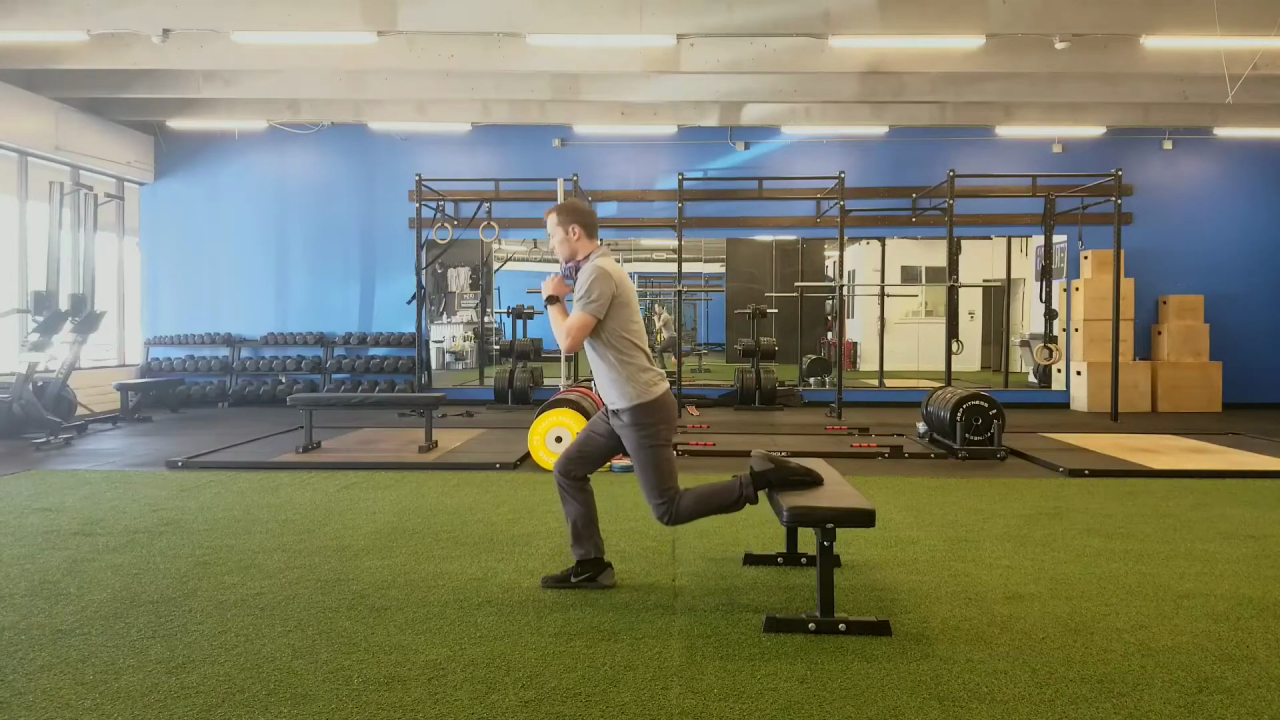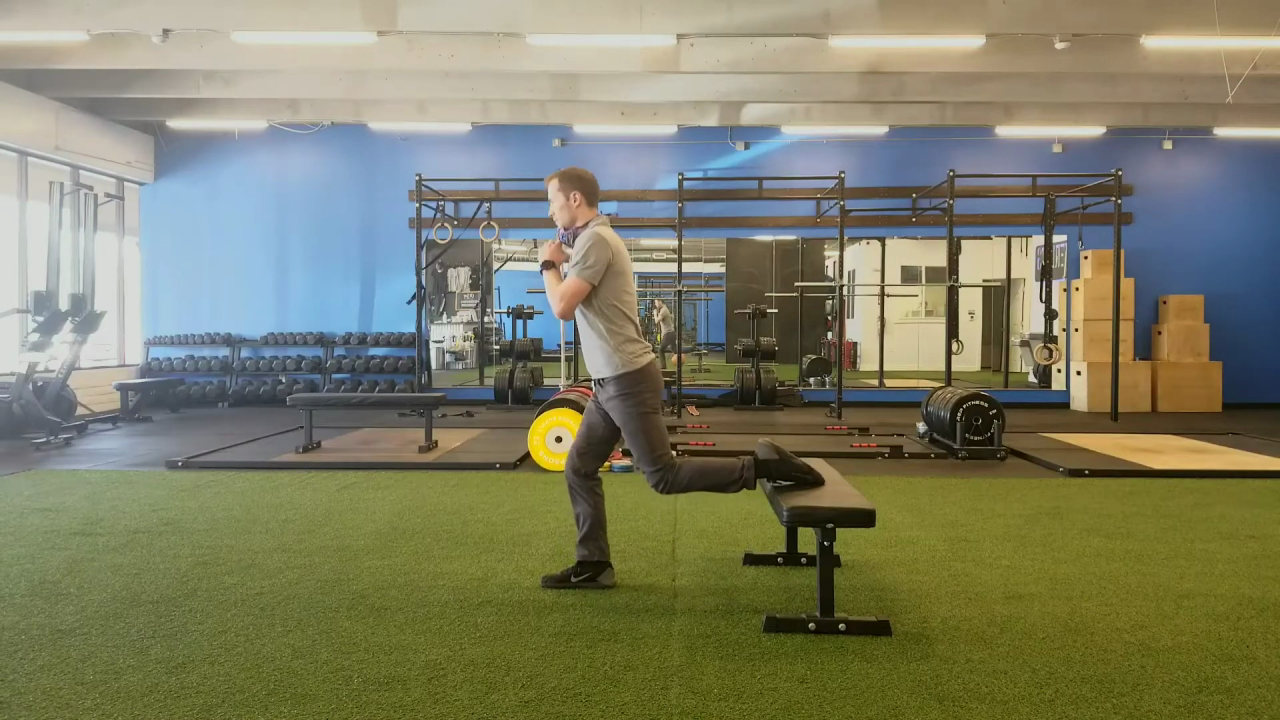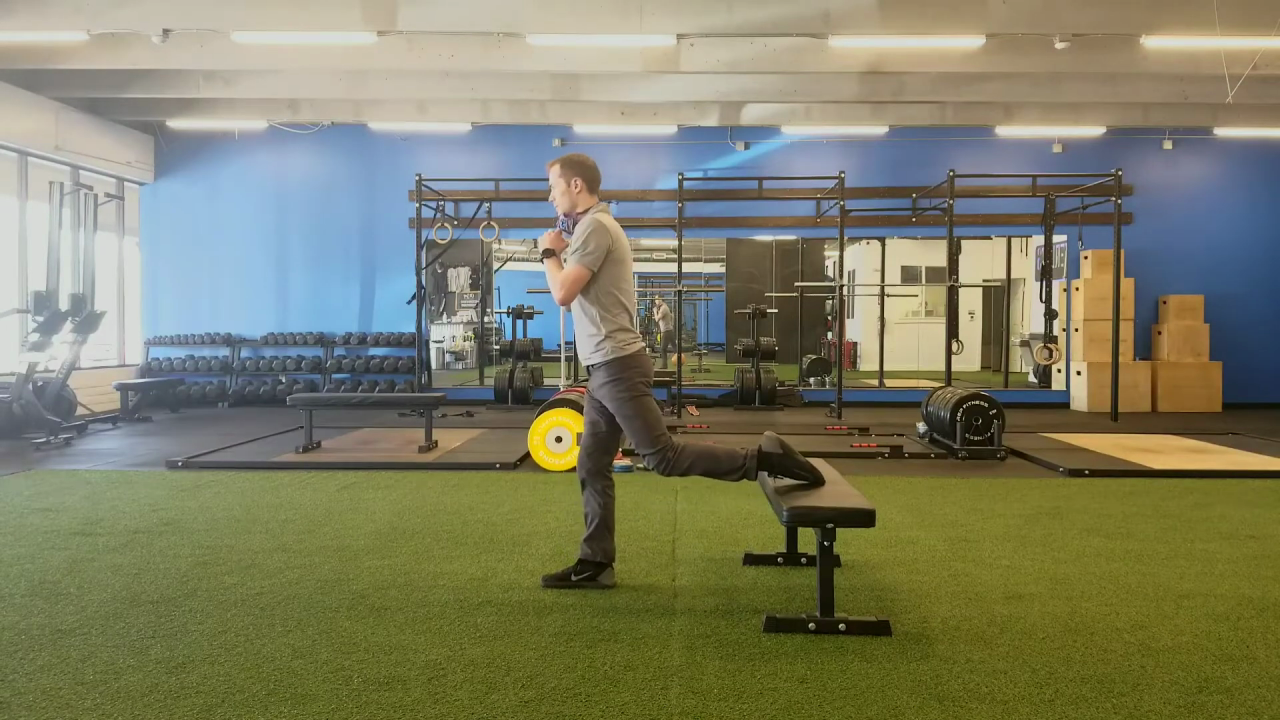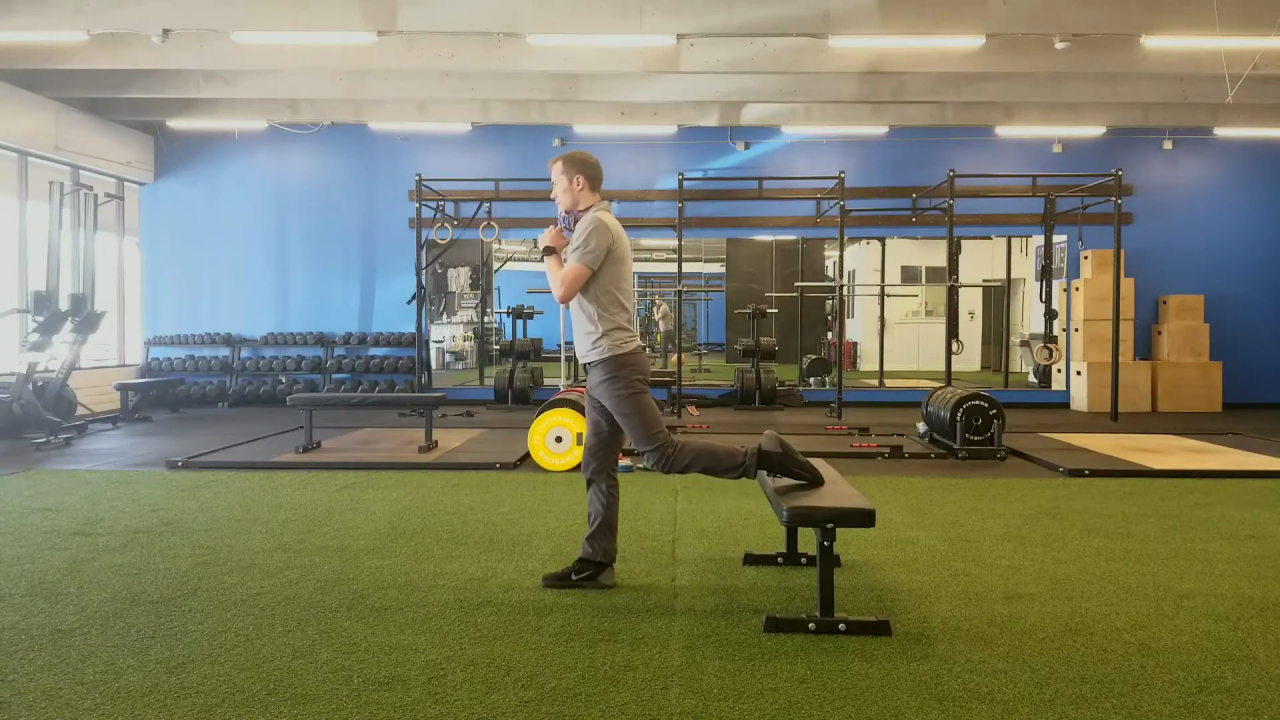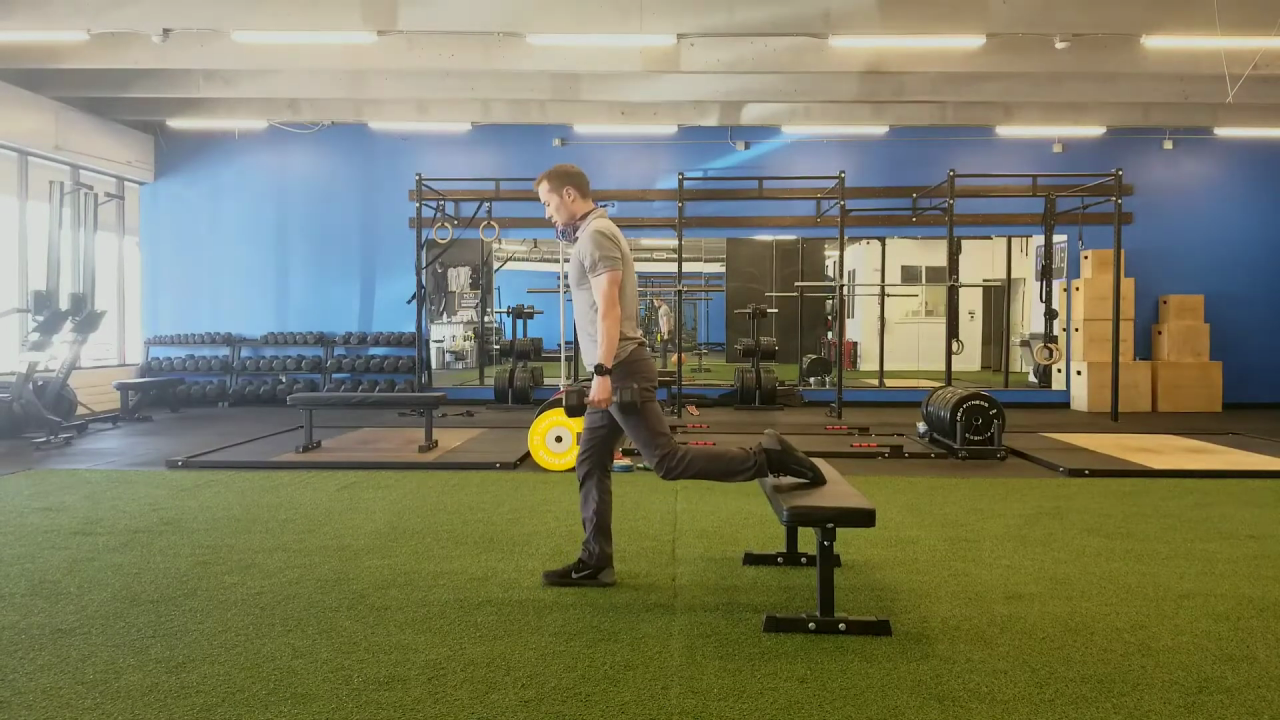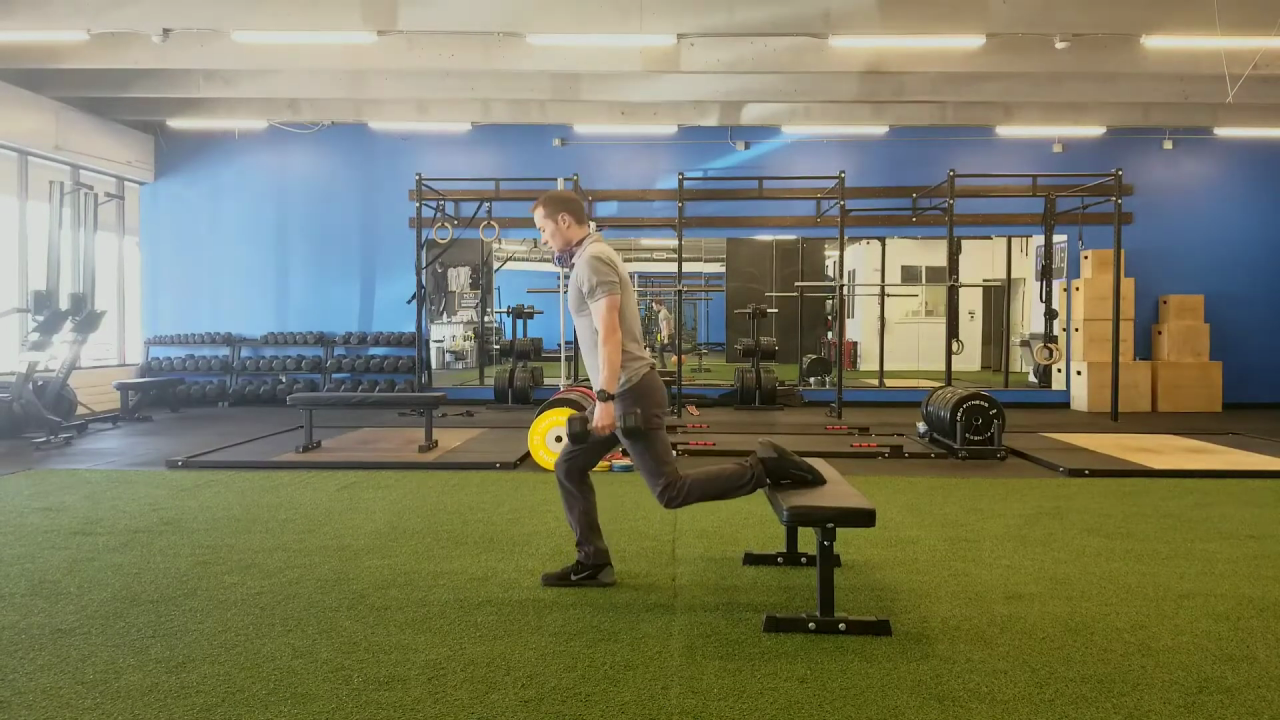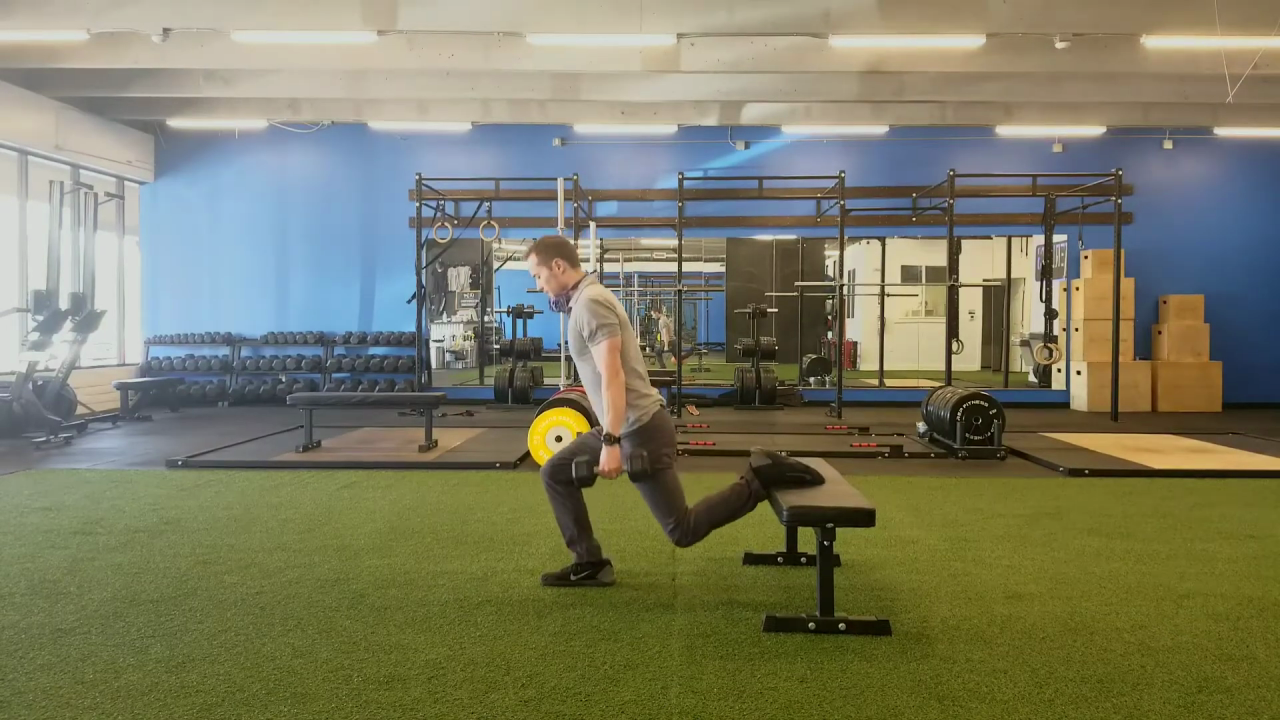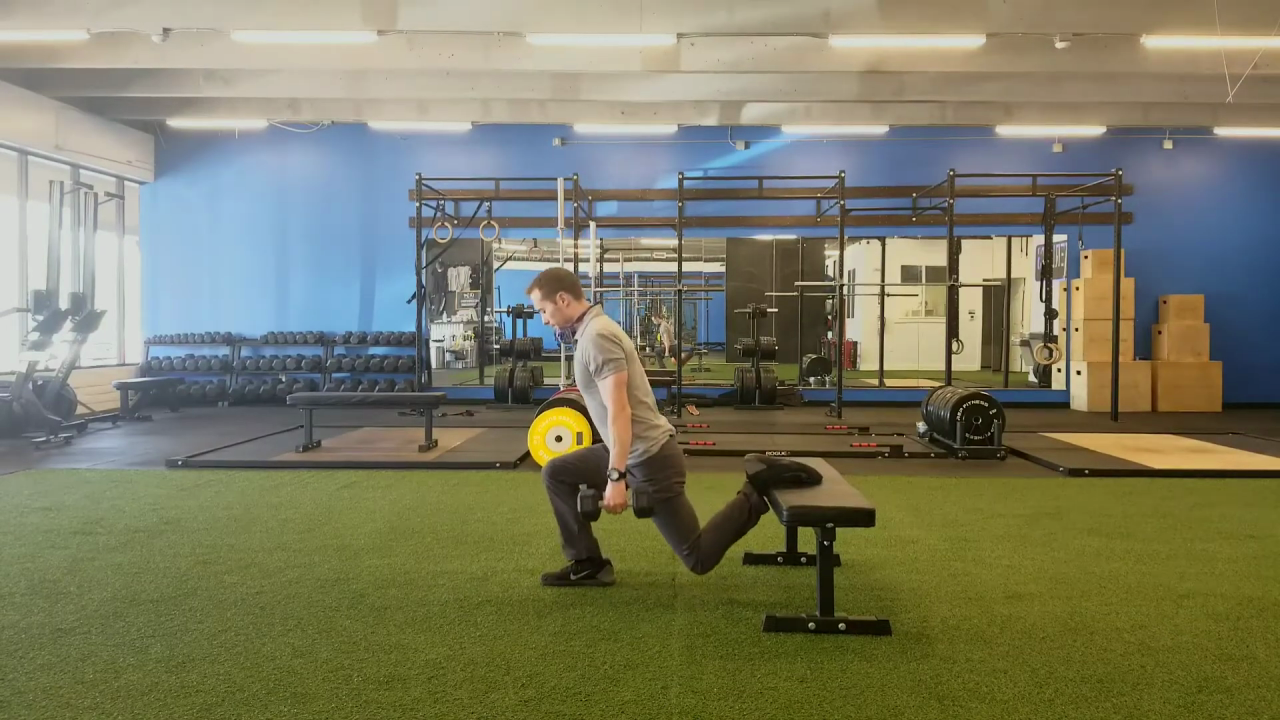
dt=0.3s
person 1, frame 1
left shoulder: (597, 272)
right shoulder: (596, 269)
left elbow: (569, 342)
right elbow: (579, 336)
left wrist: (552, 299)
right wrist: (564, 298)
left hip: (642, 408)
right hip: (621, 407)
left knee: (669, 508)
right knee: (568, 470)
left ankle: (758, 478)
right ankle: (591, 565)
person 1, frame 2
left shoulder: (594, 240)
right shoulder: (595, 238)
left elbow: (563, 308)
right elbow: (576, 303)
left wrist: (548, 265)
right wrist: (562, 264)
left hip: (627, 379)
right hip: (611, 380)
left knee: (664, 476)
right knee: (579, 469)
left ankle: (761, 466)
right ankle: (593, 565)
person 1, frame 3
left shoulder: (594, 226)
right shoulder: (594, 226)
left elbow: (563, 294)
left wrist: (549, 253)
right wrist: (562, 252)
left hip: (617, 366)
right hip: (605, 368)
left knee: (664, 456)
right knee: (591, 468)
left ankle: (763, 457)
right ankle: (595, 564)
person 1, frame 4
left shoulder: (594, 226)
right shoulder: (595, 225)
left elbow: (563, 291)
left wrist: (549, 250)
left hip: (612, 365)
right hip: (603, 366)
left knee: (663, 453)
right knee: (598, 466)
left ankle: (764, 457)
right ankle: (596, 562)
person 1, frame 5
left shoulder: (596, 234)
right shoulder: (593, 234)
left elbow: (609, 308)
left wrist: (603, 372)
right wrist: (602, 372)
left hip: (620, 369)
right hip: (612, 370)
left knee: (667, 460)
right knee: (591, 466)
left ankle: (766, 457)
right ankle: (594, 563)
person 1, frame 6
left shoulder: (592, 260)
right shoulder: (590, 258)
left elbow: (609, 334)
left wrist: (604, 398)
right wrist: (606, 397)
left hip: (631, 392)
right hip: (620, 391)
left knee: (670, 489)
right knee: (570, 467)
left ankle: (765, 466)
right ankle: (593, 564)
person 1, frame 7
left shoulder: (590, 303)
right shoulder: (587, 299)
left elbow: (613, 377)
left wrist: (611, 442)
right wrist: (610, 435)
left hip: (640, 429)
right hip: (625, 425)
left knee: (682, 529)
right knee: (556, 472)
left ankle: (759, 478)
right ankle: (590, 563)
person 1, frame 8
left shoulder: (597, 337)
right shoulder: (595, 330)
left elbow: (619, 410)
left wrist: (615, 478)
right wrist: (616, 466)
left hip: (647, 459)
right hip: (635, 451)
left knee: (699, 556)
right knee: (556, 474)
left ankle: (758, 490)
right ankle: (588, 563)
